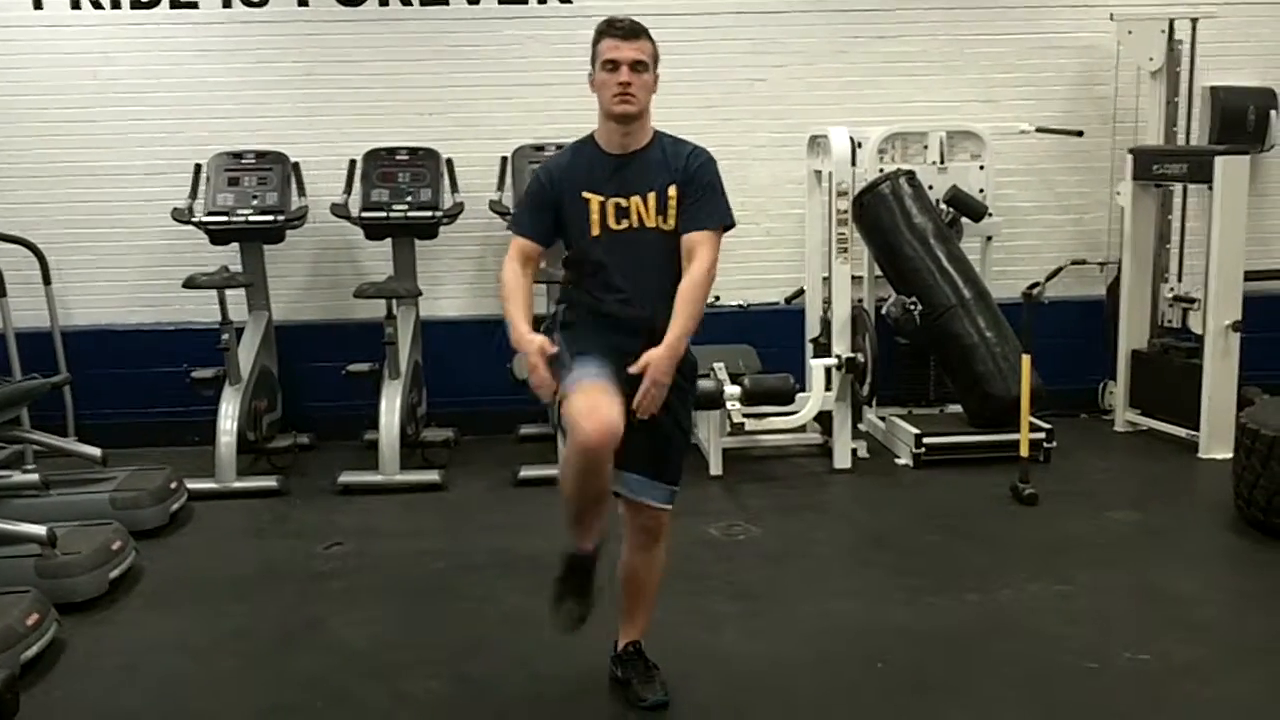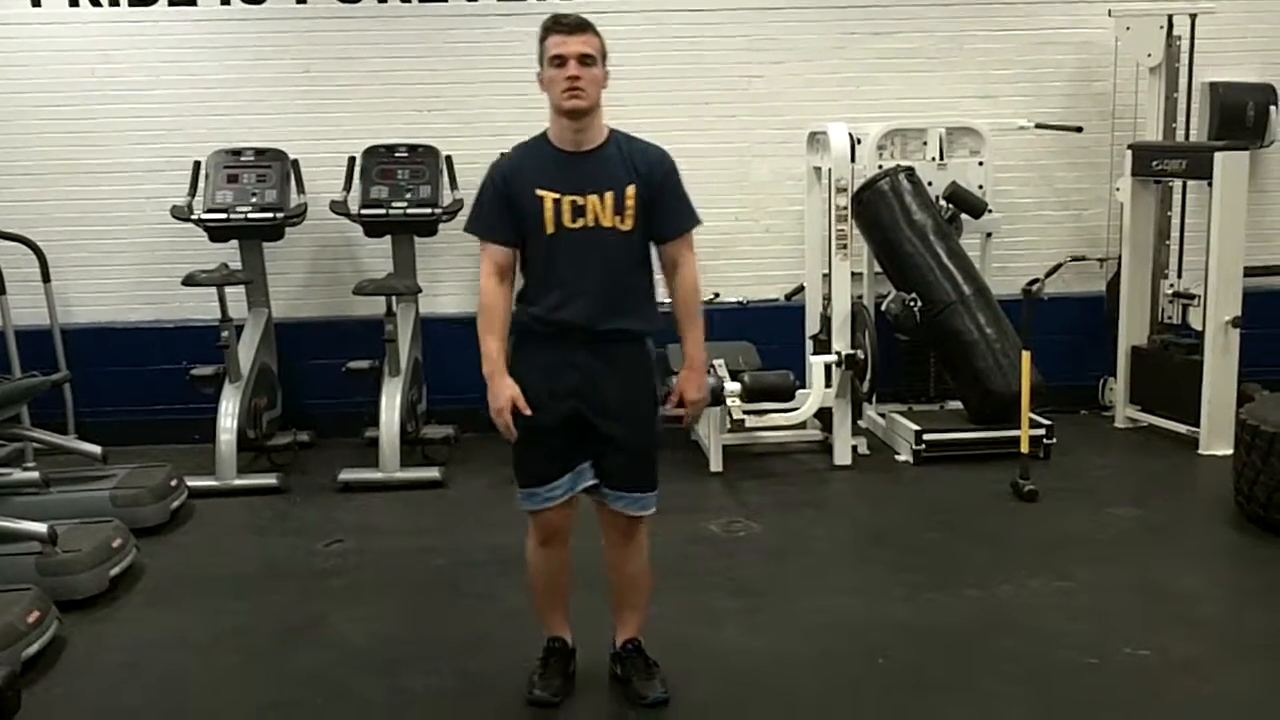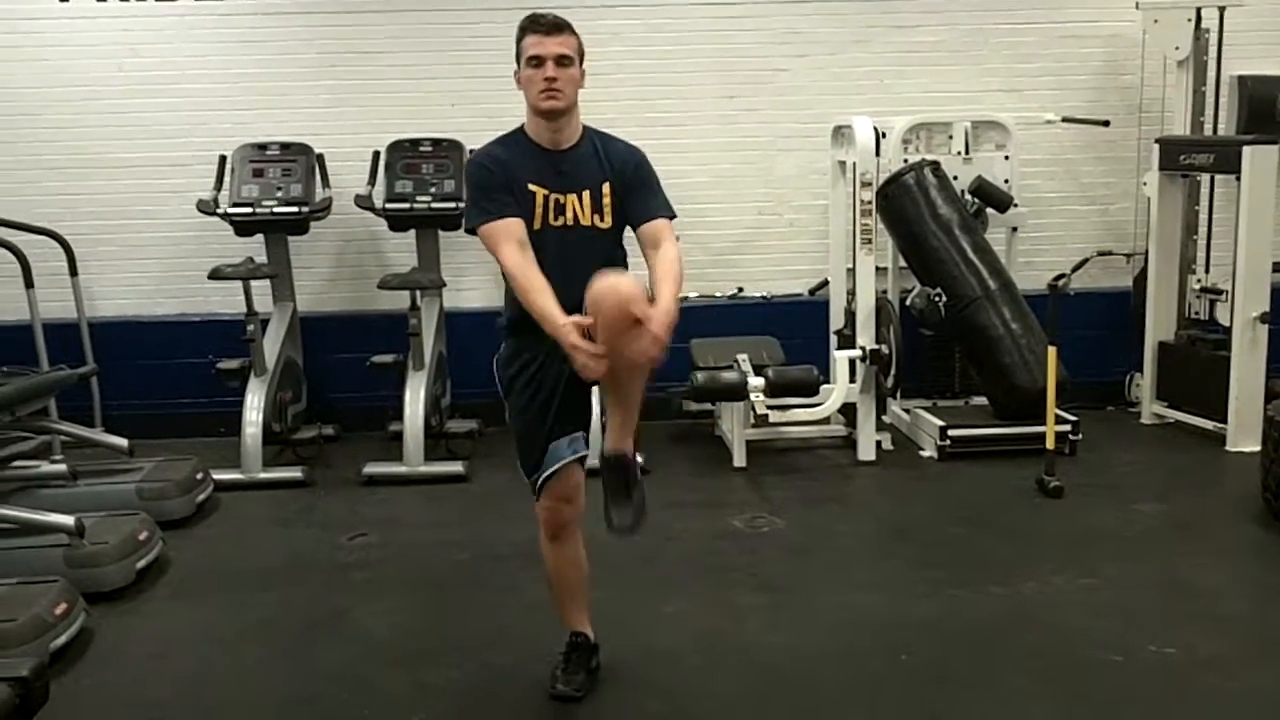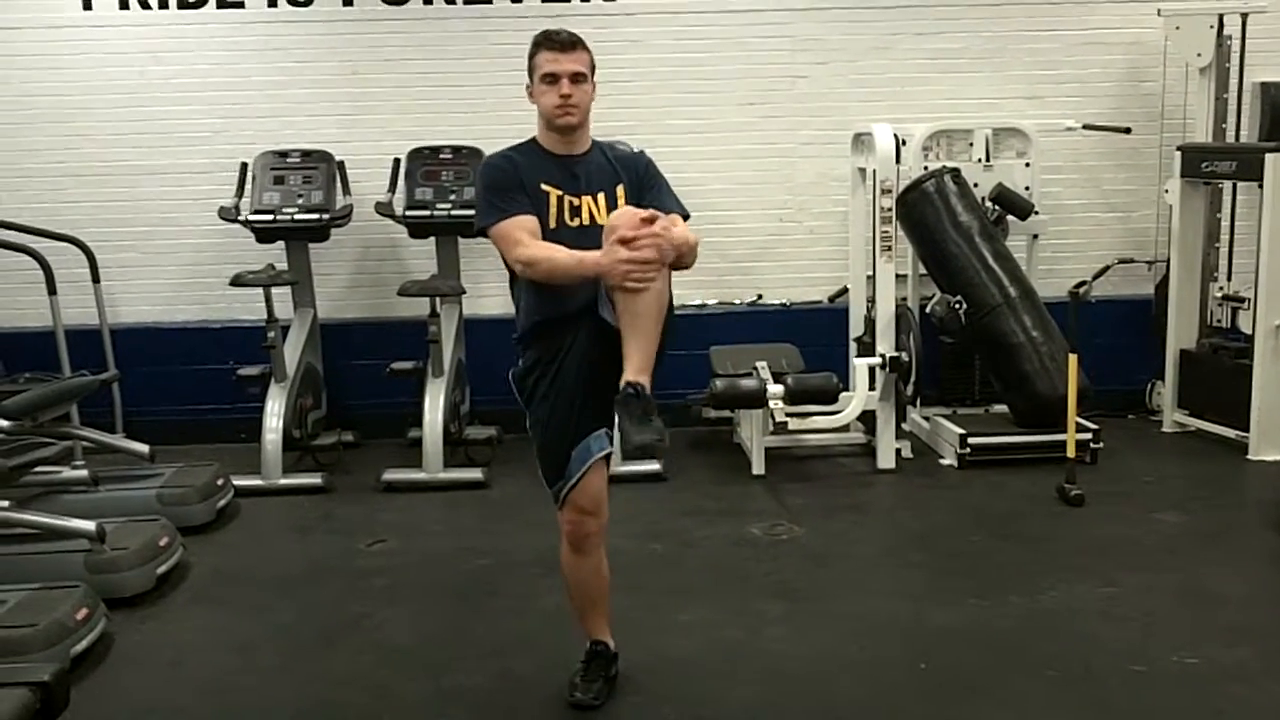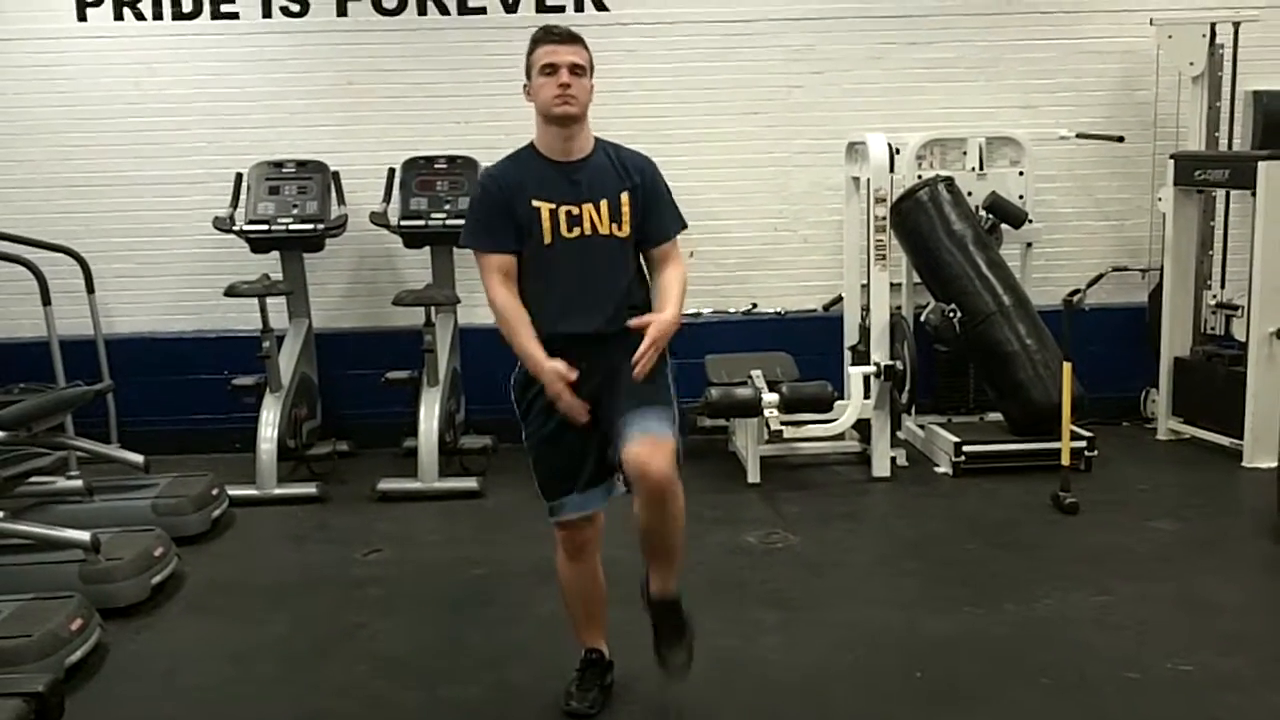
dt=0.5s
person 1, frame 1
left shoulder: (691, 166)
right shoulder: (560, 173)
left elbow: (700, 262)
right elbow: (519, 261)
left wrist: (670, 349)
right wrist: (522, 333)
left hip: (660, 359)
right hip: (587, 339)
left knee: (650, 516)
right knee: (595, 431)
left ankle: (629, 651)
right ankle: (581, 551)
person 1, frame 2
left shoulder: (648, 165)
right shoulder: (513, 173)
left elbow: (681, 267)
right elbow: (495, 276)
left wrist: (694, 362)
right wrist: (495, 373)
left hip: (624, 365)
right hip: (541, 368)
left knee: (627, 520)
right knee: (548, 523)
left ankle: (628, 647)
right ankle: (557, 646)
person 1, frame 3
left shoulder: (622, 159)
right shoulder: (492, 166)
left elbow: (664, 246)
right elbow: (515, 260)
left wrist: (662, 305)
right wrist: (564, 329)
left hip: (611, 336)
right hip: (535, 345)
left knee: (615, 293)
right knee: (557, 506)
left ankle: (620, 452)
right ankle: (580, 641)
person 1, frame 4
left shoulder: (632, 166)
right shoulder: (505, 170)
left elbow: (686, 244)
right elbow: (526, 254)
left wrist: (665, 240)
right wrist: (602, 262)
left hip: (623, 330)
right hip: (554, 350)
left knee: (634, 225)
right knee: (581, 518)
left ankle: (635, 392)
right ankle: (600, 650)
person 1, frame 5
left shoulder: (635, 170)
right shoulder: (503, 184)
left elbow: (667, 260)
right elbow: (500, 286)
left wrist: (666, 316)
right wrist: (539, 362)
left hip: (631, 354)
right hip: (554, 374)
left knee: (653, 478)
right knee: (575, 529)
left ankle: (664, 595)
right ankle: (595, 659)
